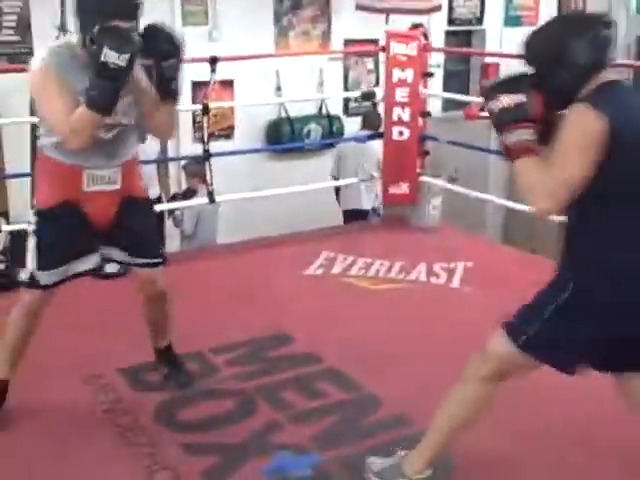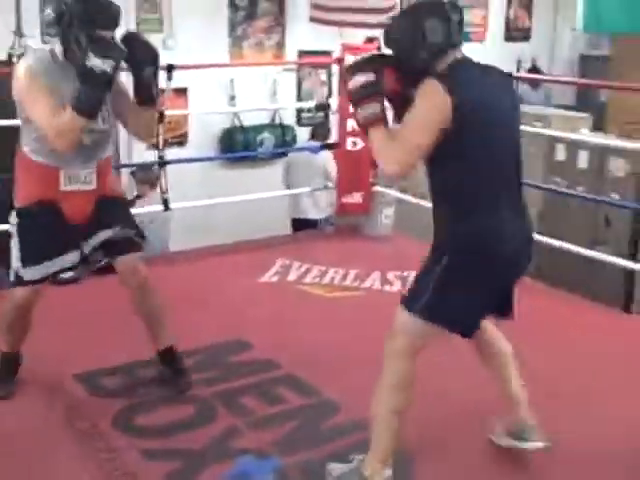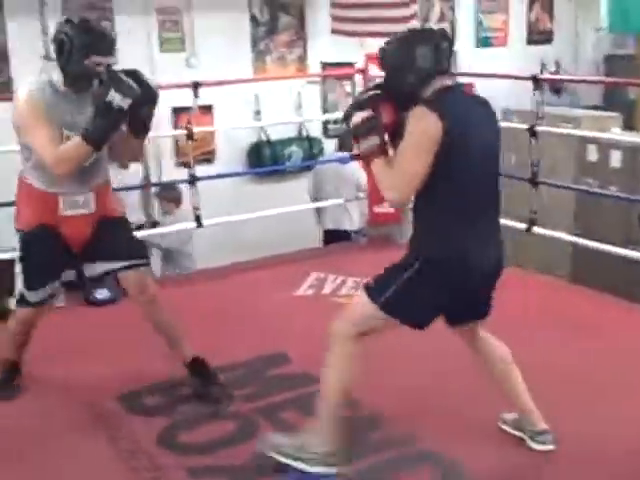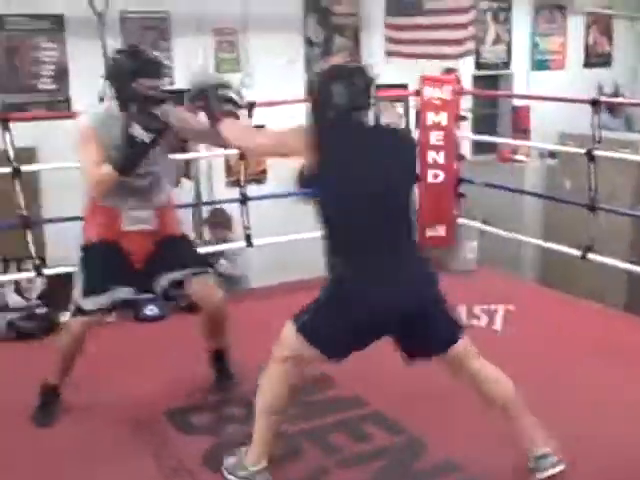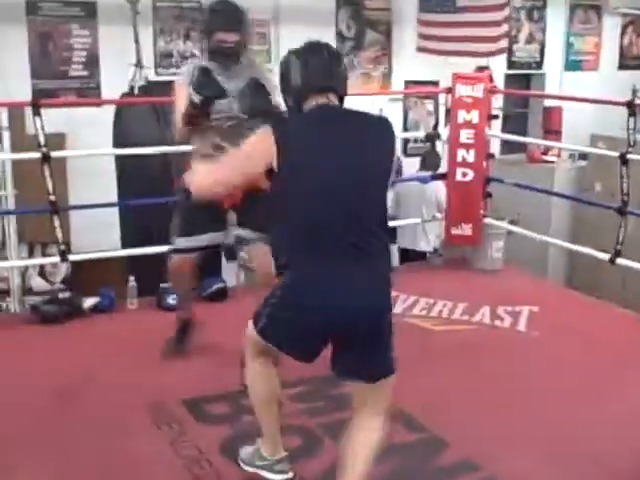
dt=0.3s
person 1, frame 1
left shoulder: (591, 115)
left elbow: (547, 200)
left wrist: (517, 136)
right wrist: (545, 126)
left hip: (595, 282)
left knee: (487, 369)
person 1, frame 2
left shoulder: (439, 89)
right shoulder: (498, 82)
left elbow: (395, 162)
left wrist: (369, 107)
right wrist: (404, 98)
left hip: (469, 245)
right hip: (511, 238)
left knee: (400, 349)
right knee: (477, 324)
right ankle: (524, 424)
person 1, frame 3
left shoulder: (428, 115)
right shoulder: (480, 108)
left elbow: (397, 190)
left wrist: (370, 140)
right wrist: (400, 128)
left hip: (440, 257)
right hip: (484, 254)
left knee: (344, 330)
right knee: (472, 332)
left ankle: (319, 442)
right ankle: (535, 423)
person 1, frame 4
left shoulder: (317, 141)
right shoulder: (402, 144)
left elbow: (245, 138)
left wrist: (218, 109)
left hip: (355, 291)
right hip: (414, 284)
left knee: (282, 356)
right knee: (471, 365)
person 1, frame 5
left shoulder: (278, 137)
right shoulder: (382, 131)
left elbow: (205, 184)
left wrist: (194, 171)
left hip: (306, 289)
right hip: (371, 291)
left knee: (255, 348)
right knee: (371, 411)
person 2, frame 1
left shoulder: (129, 65)
right shoulder: (51, 66)
left elbow: (164, 129)
right elbow: (75, 137)
left wrist: (168, 72)
right wrist: (106, 80)
left hip: (122, 184)
right hip: (66, 189)
left knee: (155, 284)
right knee: (34, 297)
left ankle: (165, 354)
person 2, frame 2
left shoulder: (108, 71)
left elbow: (144, 131)
right elbow: (61, 140)
left wrist: (146, 78)
right wrist: (91, 87)
left hip: (98, 183)
right hip: (43, 188)
left knee: (135, 273)
left ankle: (167, 355)
person 2, frame 3
left shoulder: (103, 93)
left elbow: (129, 152)
right elbow: (58, 164)
left wrist: (141, 114)
right wrist: (103, 121)
left hip: (97, 204)
right hip: (45, 212)
left knee: (143, 288)
right knee: (31, 308)
left ankle: (193, 364)
person 2, frame 4
left shoulder: (165, 114)
right shoulder: (93, 126)
left elbow: (214, 136)
right elbow: (97, 187)
right wrist: (133, 148)
left hip: (162, 224)
right hip: (109, 229)
left knee: (213, 300)
right knee: (85, 319)
left ankle: (218, 358)
right ankle: (51, 390)
person 2, frame 5
left shoulder: (256, 74)
right shoulder: (192, 76)
right elbow: (183, 132)
left wrist: (266, 109)
right wrist: (198, 102)
right knee: (182, 260)
right ankle: (185, 321)
